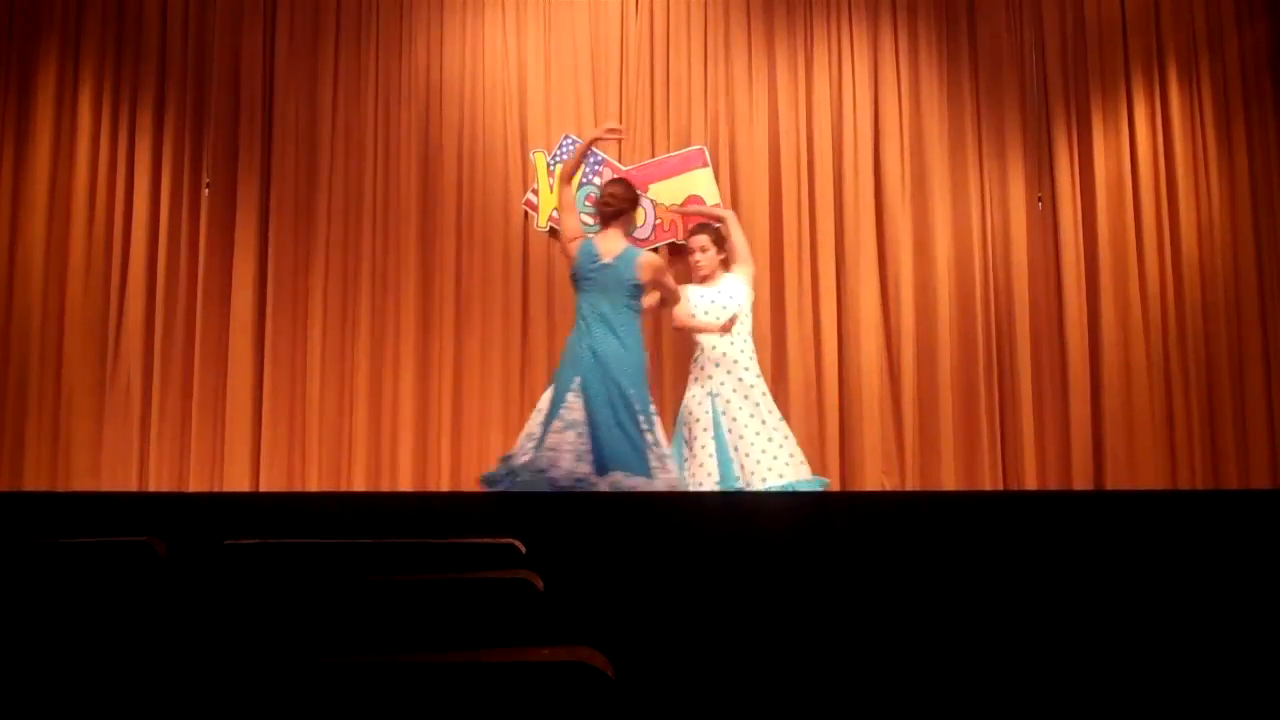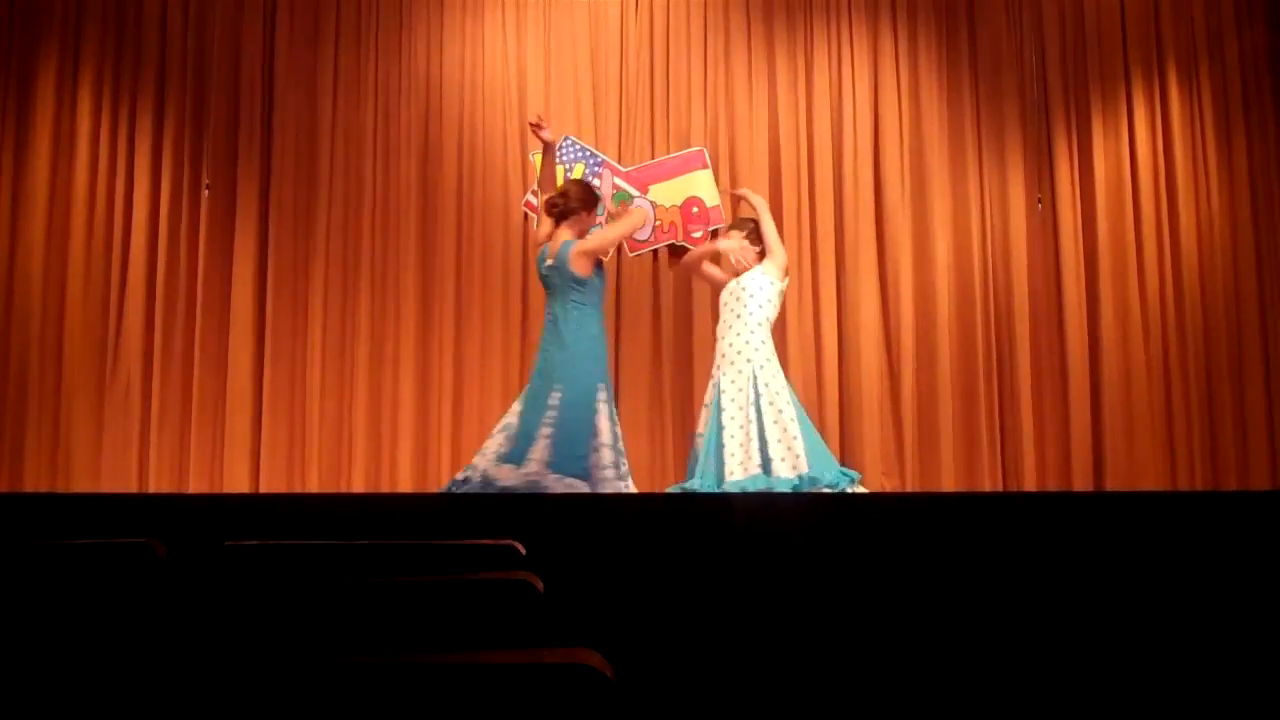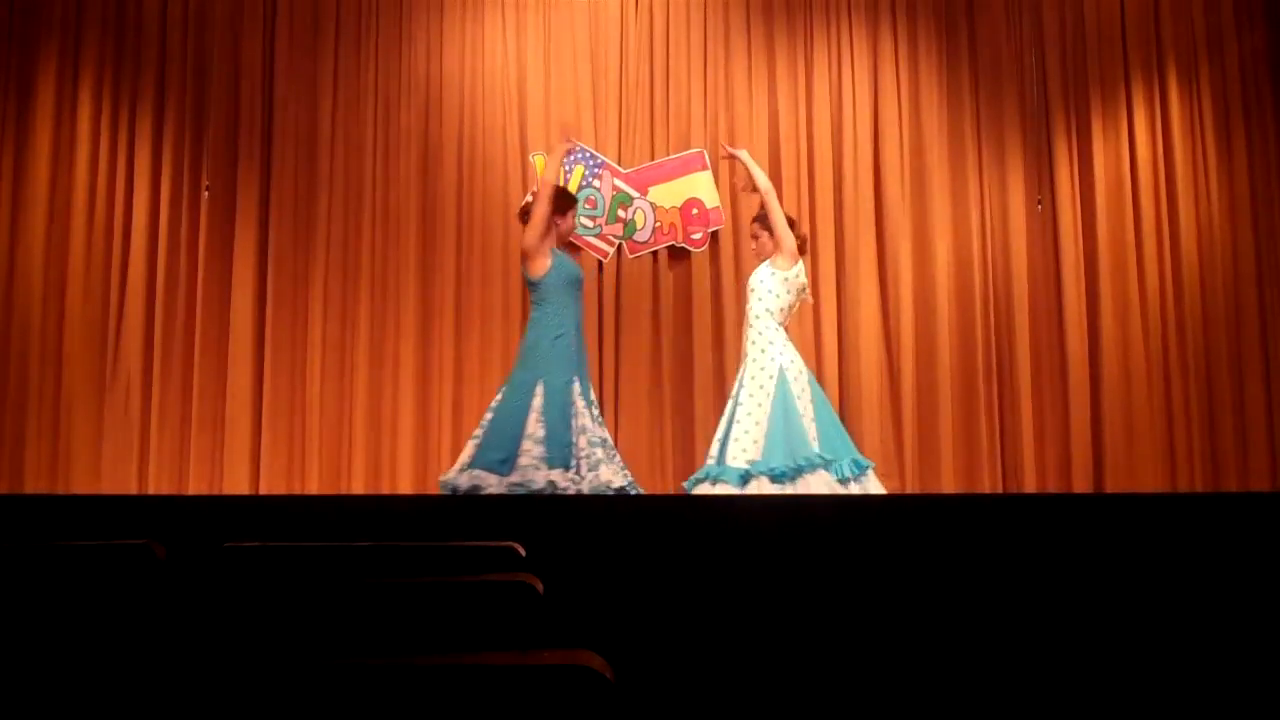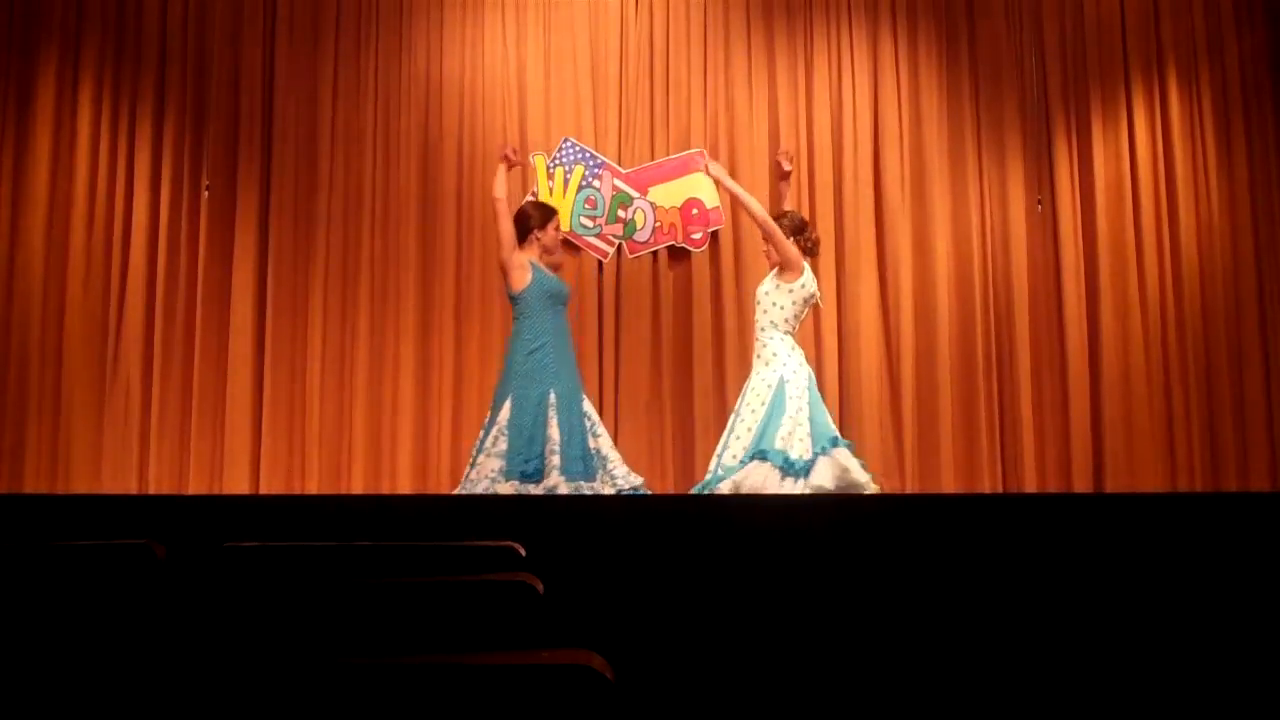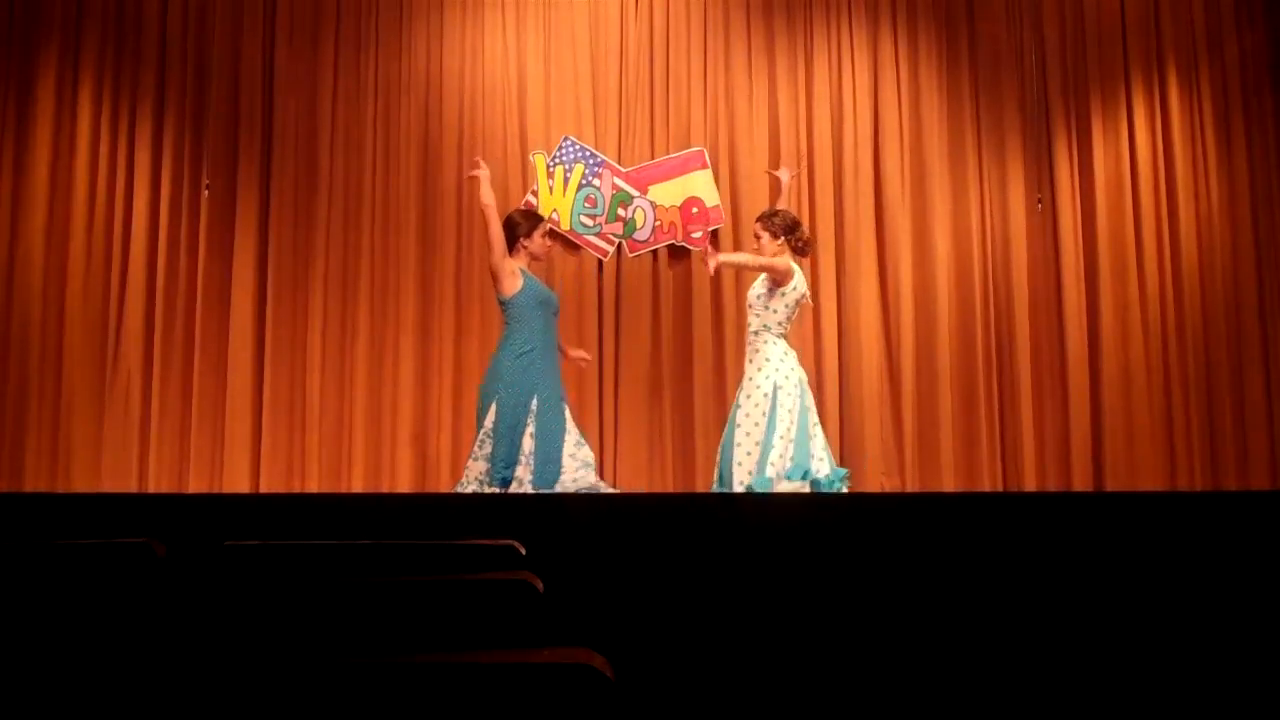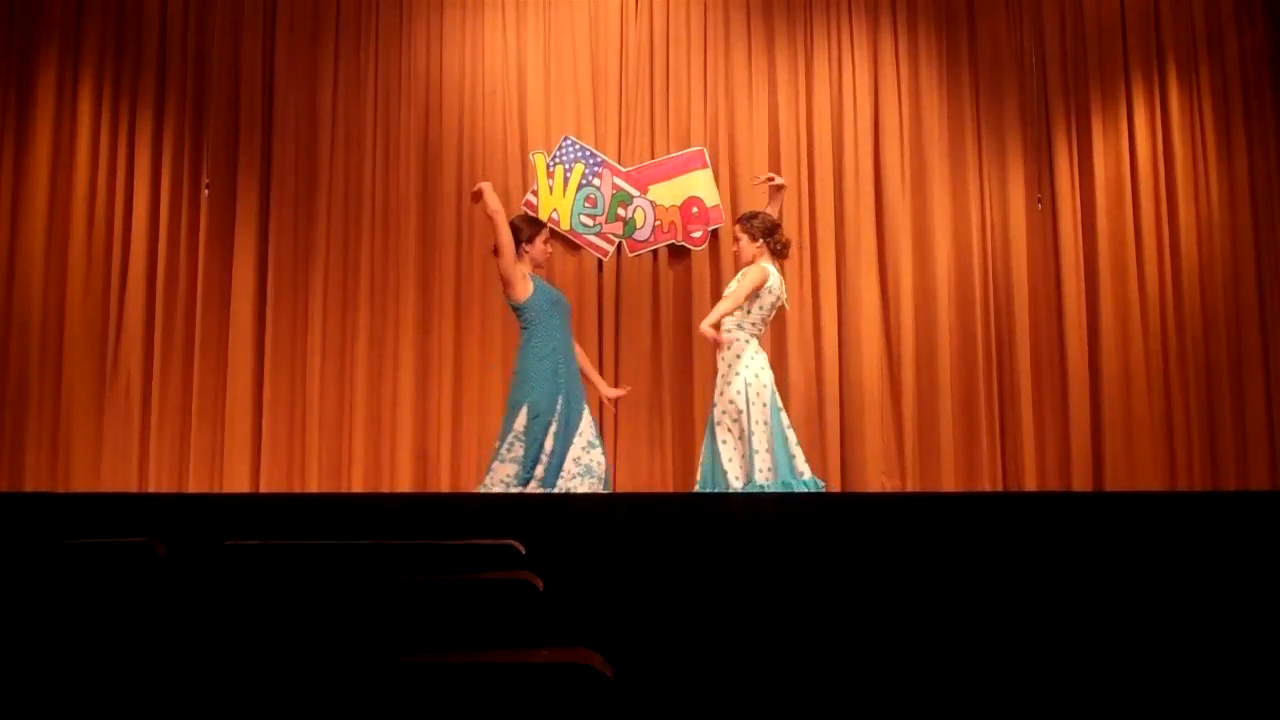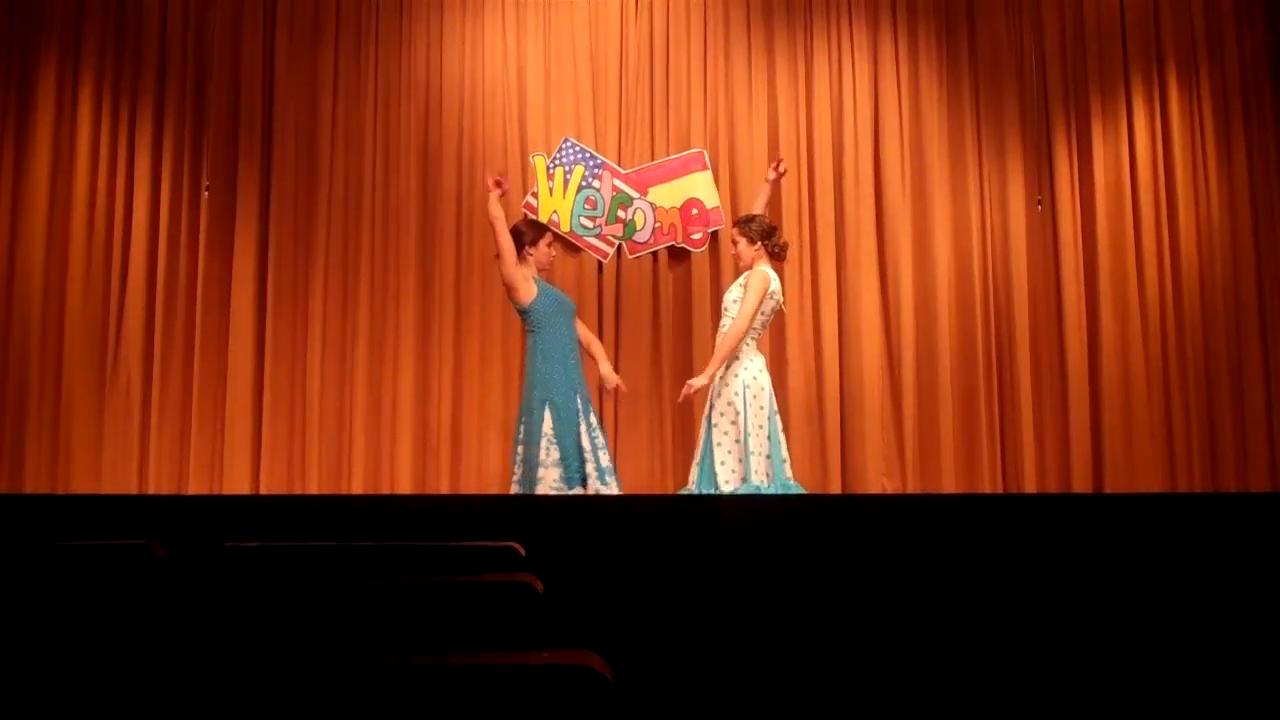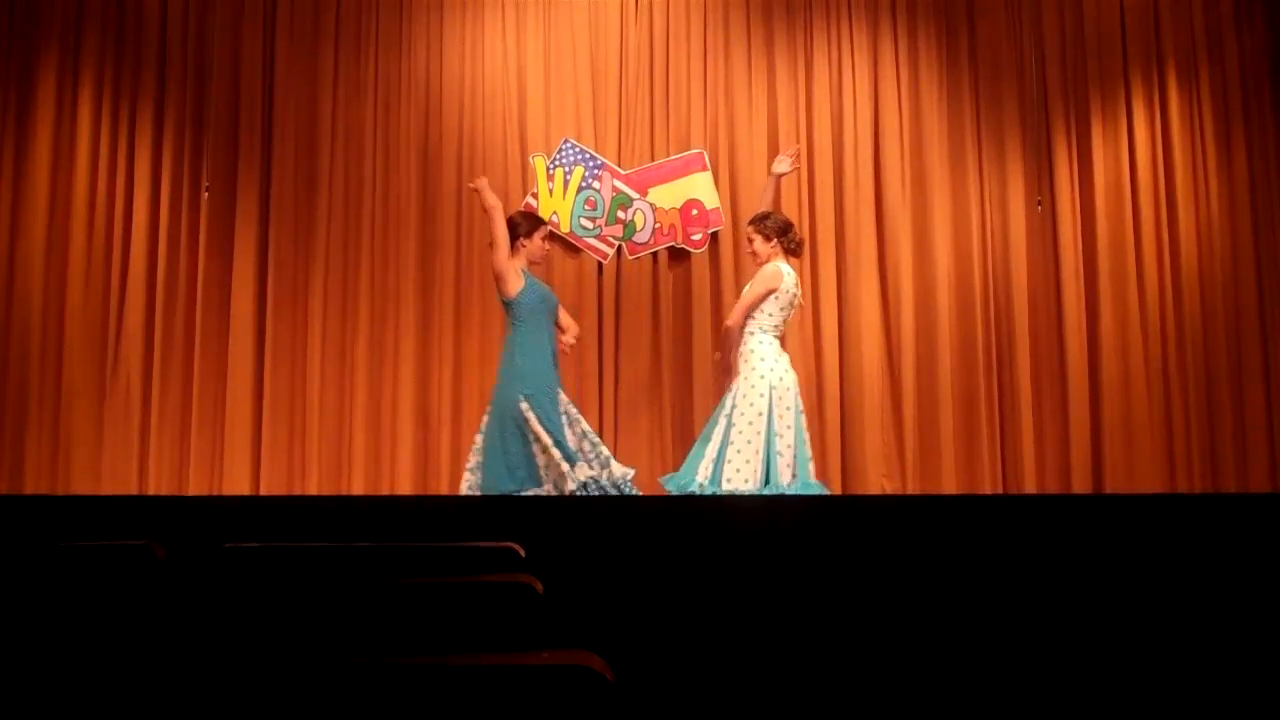
dt=0.3s
person 1, frame 1
left shoulder: (578, 247)
right shoulder: (648, 262)
left elbow: (565, 185)
right elbow: (674, 297)
left wrist: (587, 143)
left hip: (584, 359)
right hip: (625, 365)
left knee: (565, 453)
right knee: (628, 446)
person 1, frame 2
left shoulder: (547, 245)
right shoulder: (583, 250)
left elbow: (547, 194)
right elbow: (634, 220)
left wrist: (548, 148)
right wrist: (620, 213)
left hip: (554, 358)
right hip: (582, 360)
left knee: (543, 437)
right knee: (578, 447)
person 1, frame 3
left shoulder: (551, 253)
right shoulder: (534, 250)
left elbow: (552, 196)
right elbow: (545, 190)
left wrist: (559, 152)
right wrist: (559, 153)
left hip: (563, 362)
right hip: (546, 361)
left knee: (561, 439)
right knee: (540, 437)
person 1, frame 4
left shoulder: (542, 269)
right shoulder: (515, 264)
right elbow: (499, 200)
right wrist: (504, 168)
left hip: (557, 379)
right hip: (529, 377)
left knee: (560, 460)
right knee: (523, 459)
person 1, frame 5
left shoulder: (531, 281)
right shoulder: (506, 271)
right elbow: (488, 208)
left wrist: (566, 350)
right wrist: (484, 178)
left hip: (542, 386)
right hip: (515, 383)
left knee: (545, 464)
right knee: (511, 464)
person 1, frame 6
left shoulder: (542, 289)
right shoulder: (516, 278)
left elbow: (566, 341)
right elbow: (496, 215)
left wrist: (601, 385)
right wrist: (487, 191)
left hip: (564, 390)
right hip: (537, 386)
left knee: (578, 470)
right knee: (528, 467)
person 1, frame 7
left shoulder: (547, 292)
right shoulder: (518, 282)
left elbow: (582, 333)
right elbow: (497, 221)
left wrist: (605, 367)
right wrist: (494, 195)
left hip: (571, 391)
right hip: (548, 390)
left knee: (582, 468)
right knee: (553, 471)
person 1, frame 8
left shoulder: (536, 285)
right shoulder: (508, 274)
left elbow: (571, 325)
right elbow: (494, 208)
left wrist: (569, 336)
right wrist: (483, 189)
left hip: (540, 385)
right hip: (524, 385)
left knee: (533, 466)
right knee: (566, 458)
person 2, frame 1
left shoulder: (740, 278)
right shoulder: (686, 293)
left elbow: (729, 216)
right elbow: (677, 319)
left wrist: (699, 213)
right wrist: (714, 326)
left hip: (747, 383)
right hip: (705, 387)
left knee: (766, 461)
right knee: (711, 470)
person 2, frame 2
left shoulder: (774, 269)
right shoulder: (728, 284)
left elbow: (763, 209)
right elbow: (689, 263)
left wrist: (746, 195)
right wrist: (715, 247)
left hip: (759, 370)
right hip: (726, 375)
left knee: (774, 455)
right knee: (731, 458)
person 2, frame 3
left shoulder: (788, 257)
right shoulder: (775, 267)
left elbow: (770, 196)
right elbow: (766, 219)
left wrist: (745, 158)
right wrist: (757, 186)
left hip: (772, 361)
right hip: (760, 364)
left knee: (768, 443)
right knee: (759, 441)
person 2, frame 4
left shoulder: (794, 267)
right shoulder: (794, 271)
left elbow: (764, 219)
right elbow: (784, 224)
left wrist: (723, 178)
right wrist: (784, 182)
left hip: (780, 369)
right hip: (774, 369)
left knee: (766, 450)
person 2, frame 5
left shoulder: (784, 270)
right shoulder: (783, 271)
left elbow: (757, 261)
right elbow: (779, 224)
left wrist: (723, 258)
right wrist: (784, 186)
left hip: (772, 373)
right hip: (767, 371)
left knee: (767, 459)
right knee: (755, 455)
person 2, frame 6
left shoulder: (759, 271)
right shoulder: (767, 271)
left elbow: (737, 296)
right elbow: (765, 225)
left wrist: (710, 320)
right wrist: (777, 193)
left hip: (743, 371)
right hip: (744, 368)
left knee: (753, 460)
right knee: (745, 460)
person 2, frame 7
left shoulder: (760, 276)
right shoulder: (761, 275)
left elbow: (740, 327)
right elbow: (754, 225)
left wrist: (707, 374)
right wrist: (769, 185)
left hip: (740, 375)
right hip: (740, 373)
left knee: (740, 461)
right knee: (737, 459)
person 2, frame 8
left shoulder: (773, 273)
right shoulder: (779, 272)
left elbow: (733, 322)
right elbow: (764, 223)
left wrist: (725, 359)
right wrist: (774, 179)
left hip: (762, 373)
right hip: (762, 372)
left knee: (748, 461)
right knee: (760, 461)
